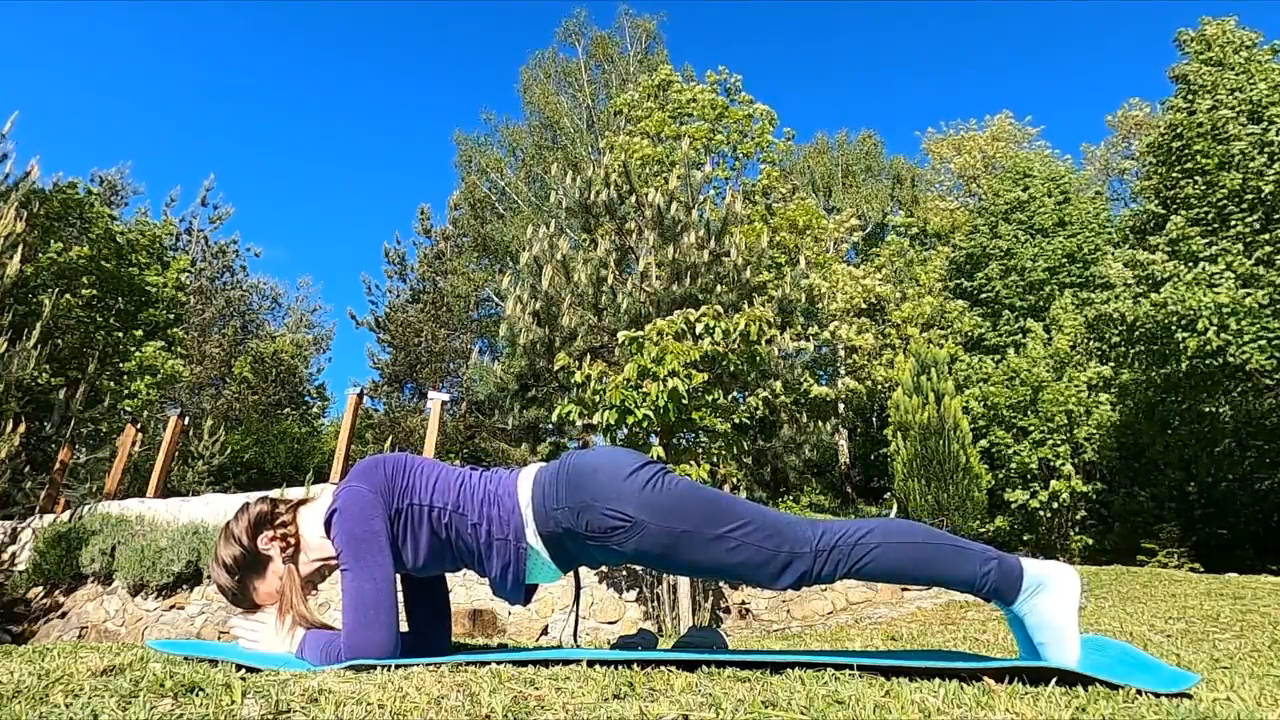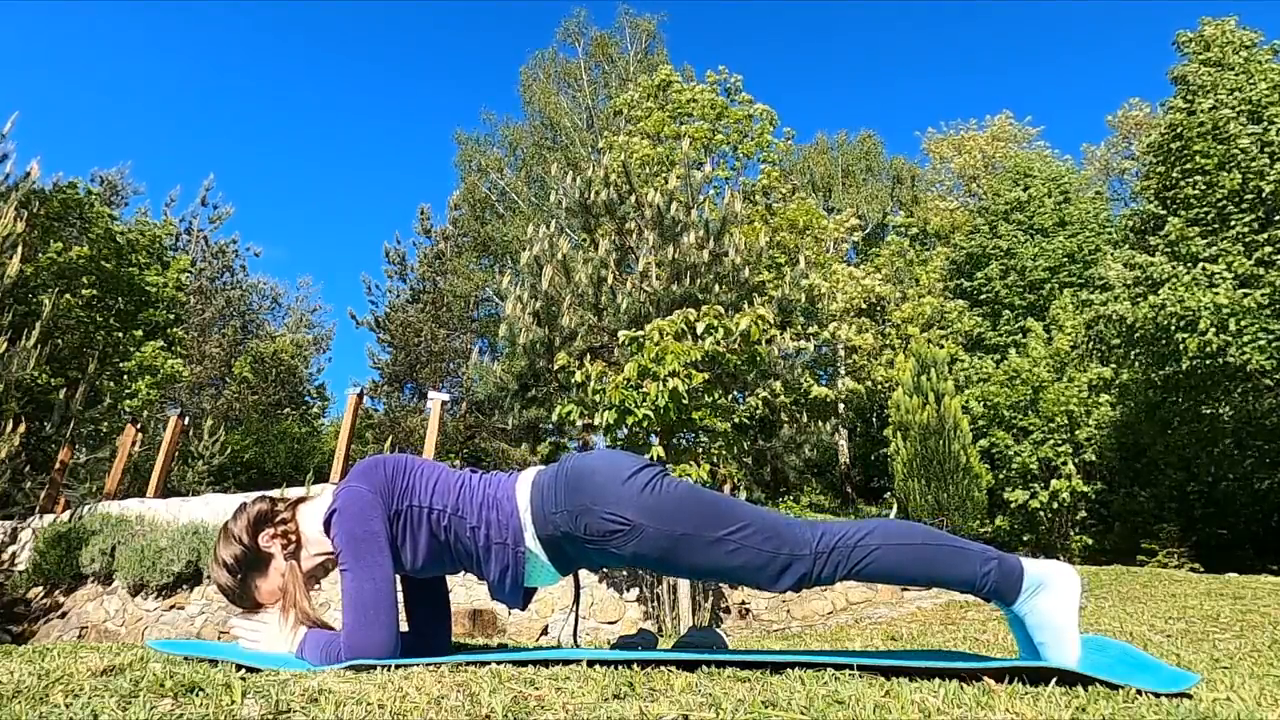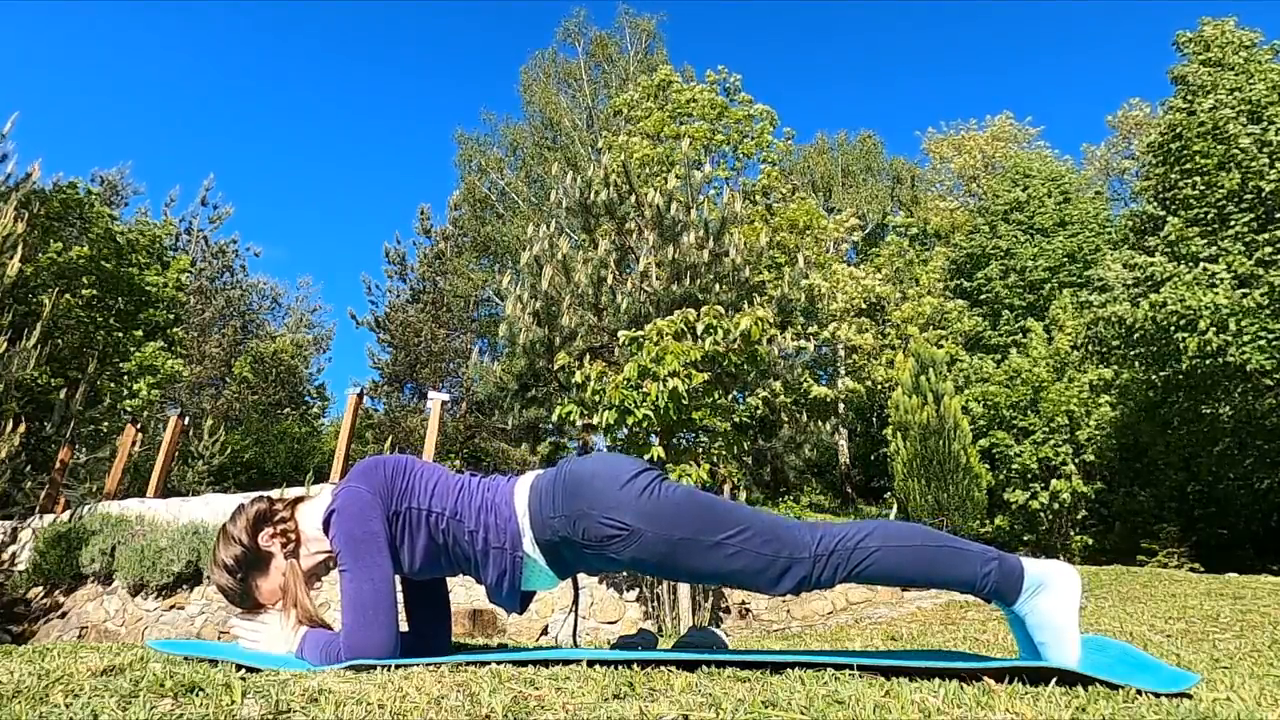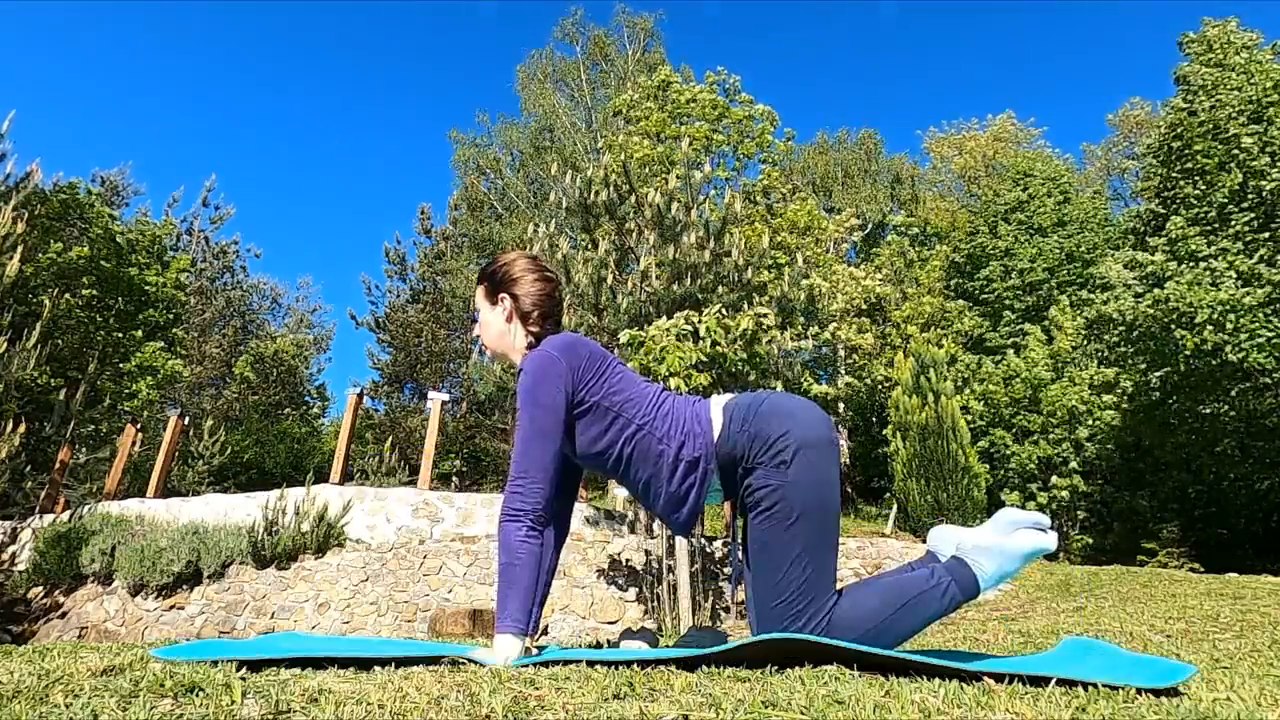
dt=0.4s
person 1, frame 1
left shoulder: (358, 500)
right shoulder: (386, 523)
left elbow: (373, 645)
right elbow: (427, 642)
left wrist: (294, 639)
right wrist: (306, 624)
left hip: (597, 503)
right hip: (590, 506)
left knee: (811, 553)
right knee: (808, 551)
left ankle: (1020, 580)
right ankle: (1014, 580)
person 1, frame 2
left shoulder: (359, 497)
right shoulder: (385, 518)
left elbow: (373, 646)
right elbow: (428, 642)
left wrist: (293, 639)
right wrist: (302, 622)
left hip: (594, 507)
right hip: (587, 511)
left knee: (813, 554)
right knee: (813, 551)
left ankle: (1021, 579)
right ankle: (1015, 580)
person 1, frame 3
left shoulder: (359, 497)
right shoulder: (408, 510)
left elbow: (384, 624)
right elbow: (421, 628)
left wrist: (299, 642)
right wrist: (314, 633)
left hip: (626, 518)
right hip: (602, 509)
left knee: (815, 555)
left ankle: (1021, 578)
person 1, frame 4
left shoulder: (551, 361)
right shoulder: (557, 375)
left elbow: (525, 509)
right elbow: (551, 516)
left wrist: (508, 641)
right wrist: (520, 630)
left hip: (776, 441)
right hip: (764, 448)
left knee: (803, 637)
right knee: (790, 628)
left ankle: (971, 566)
right ankle: (947, 557)
